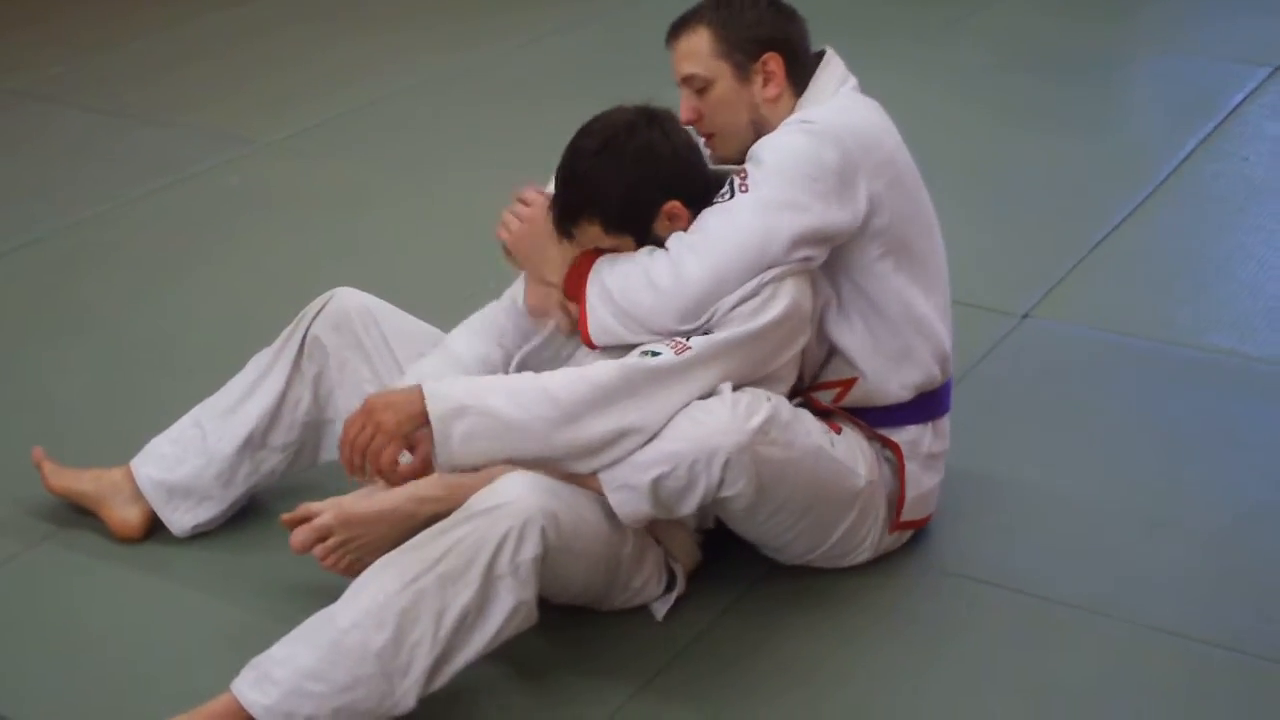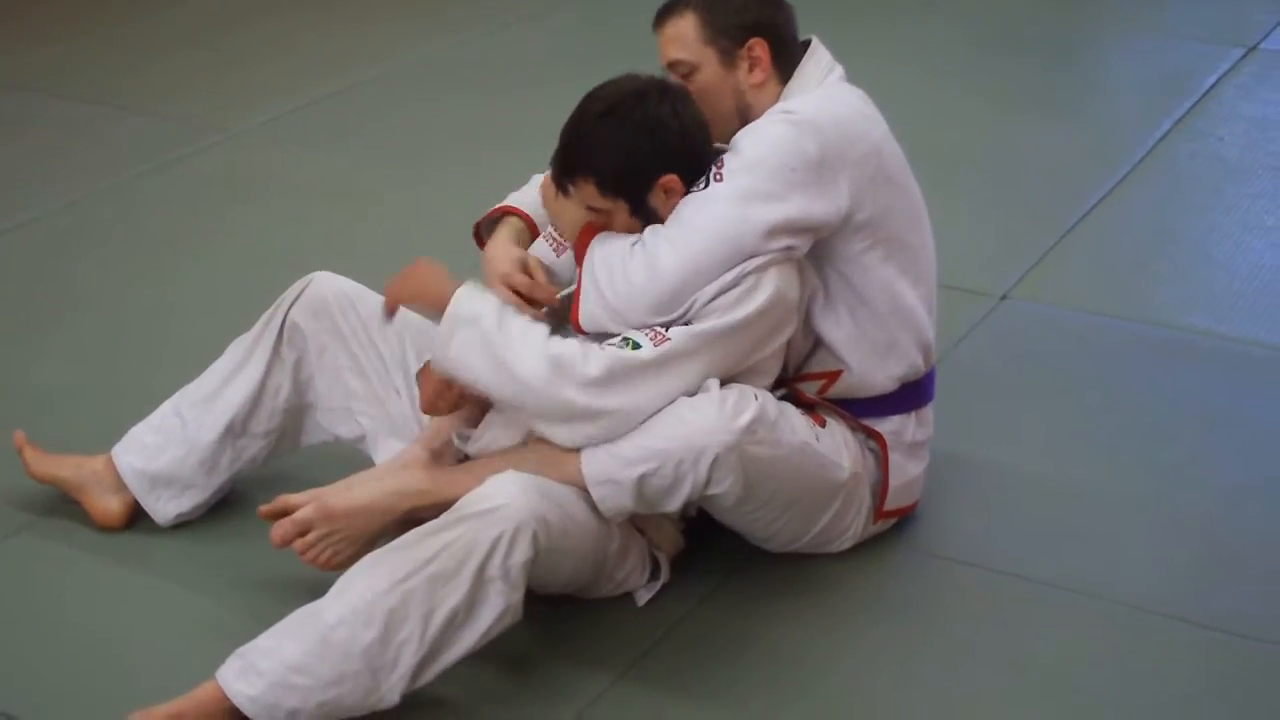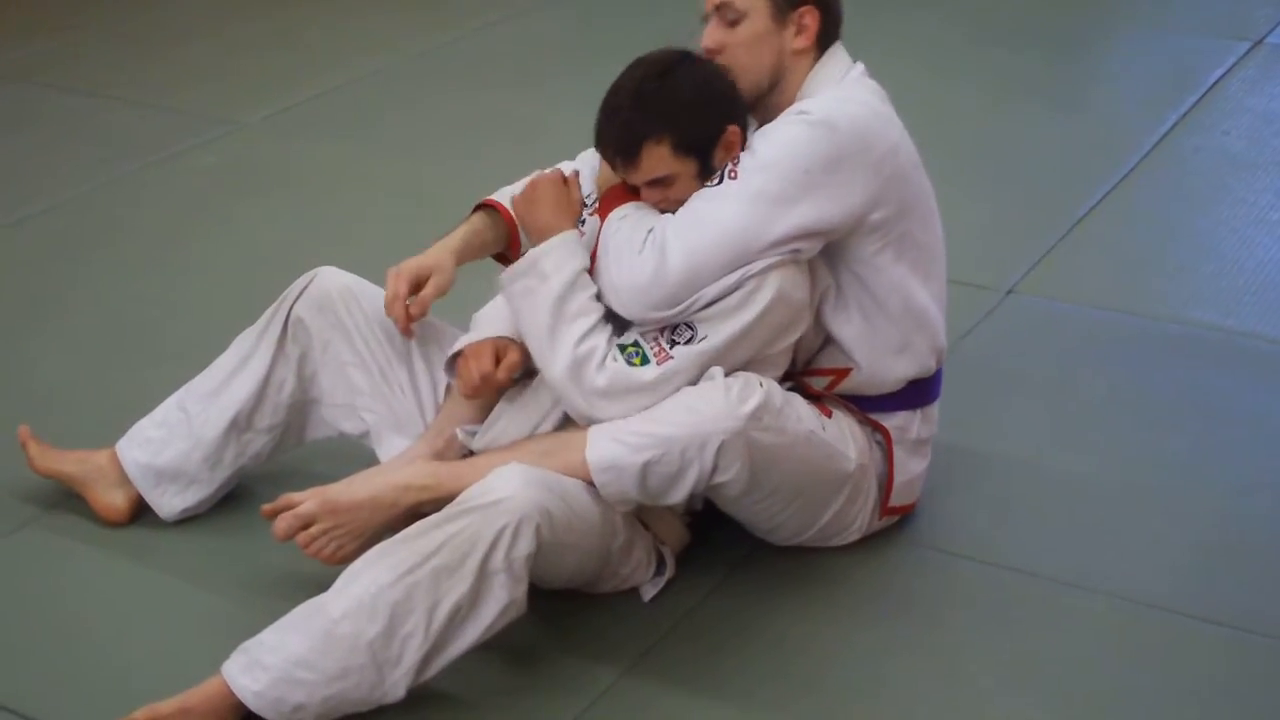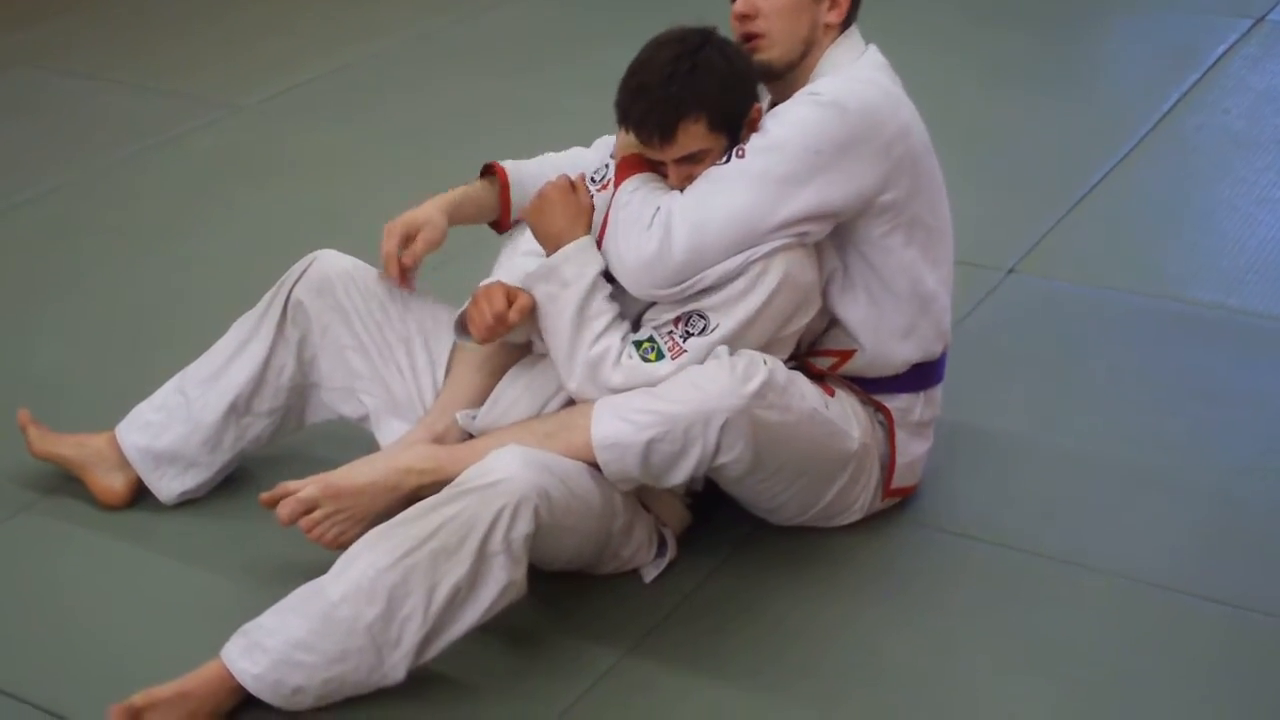
dt=0.5s
person 1, frame 1
left shoulder: (769, 296)
right shoulder: (636, 230)
left elbow: (607, 409)
right elbow: (516, 328)
left wrist: (431, 409)
right wrist: (423, 404)
left hip: (631, 524)
right hip: (538, 453)
left knee: (517, 508)
right knee: (344, 320)
right ankle: (147, 489)
person 1, frame 2
left shoulder: (757, 285)
right shoulder: (634, 206)
left elbow: (593, 397)
left wrist: (458, 300)
left hip: (610, 508)
left knee: (510, 509)
right knee: (322, 304)
right ankle: (127, 479)
person 1, frame 3
left shoulder: (767, 280)
right shoulder: (632, 181)
left elbow: (604, 395)
right elbow: (534, 304)
left wrist: (554, 245)
right wrist: (491, 346)
left hip: (615, 502)
right hip: (510, 417)
left knee: (512, 504)
right knee: (327, 300)
right ankle: (132, 472)
person 1, frame 4
left shoulder: (776, 266)
left elbow: (623, 391)
right elbow: (544, 225)
left wrist: (570, 254)
right wrist: (510, 292)
left hip: (615, 484)
right hip: (511, 397)
left knee: (510, 484)
right knee: (326, 283)
right ankle: (135, 457)
person 2, frame 1
left shoulder: (823, 144)
right shoulder: (780, 133)
left elbow: (679, 296)
left wrist: (559, 262)
right wrist: (548, 265)
left hip: (871, 466)
right hip: (792, 410)
left knee: (733, 426)
person 2, frame 2
left shoulder: (808, 134)
right shoulder: (774, 115)
left elbow: (648, 291)
left wrist: (587, 227)
right wrist: (507, 240)
left hip: (855, 454)
right hip: (787, 392)
left knee: (725, 423)
person 2, frame 3
left shoulder: (832, 130)
right shoulder: (770, 108)
left elbow: (653, 283)
right wrist: (457, 247)
left hip: (861, 450)
right hip: (787, 386)
left knee: (730, 411)
person 2, frame 4
left shoulder: (844, 111)
right shoulder: (788, 91)
left elbow: (657, 260)
right elbow: (612, 163)
left wrist: (636, 165)
left hip: (858, 433)
right hip: (789, 368)
left knee: (734, 389)
left ankle: (416, 469)
